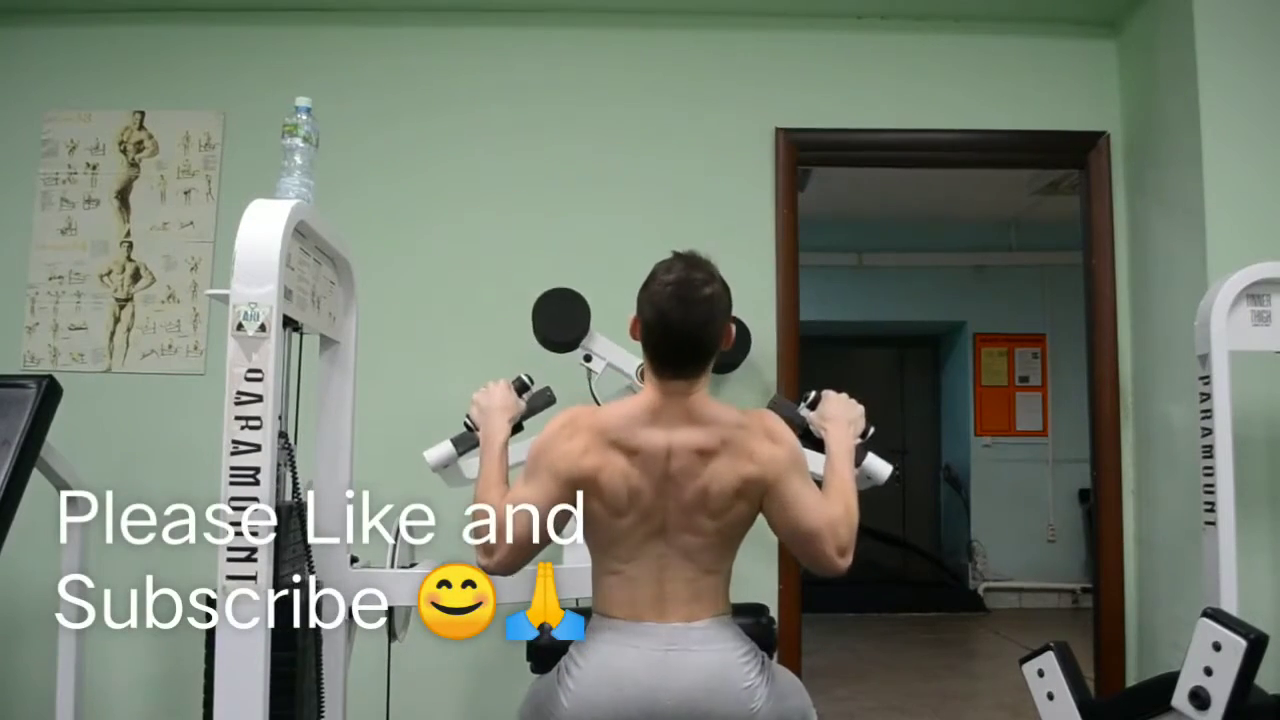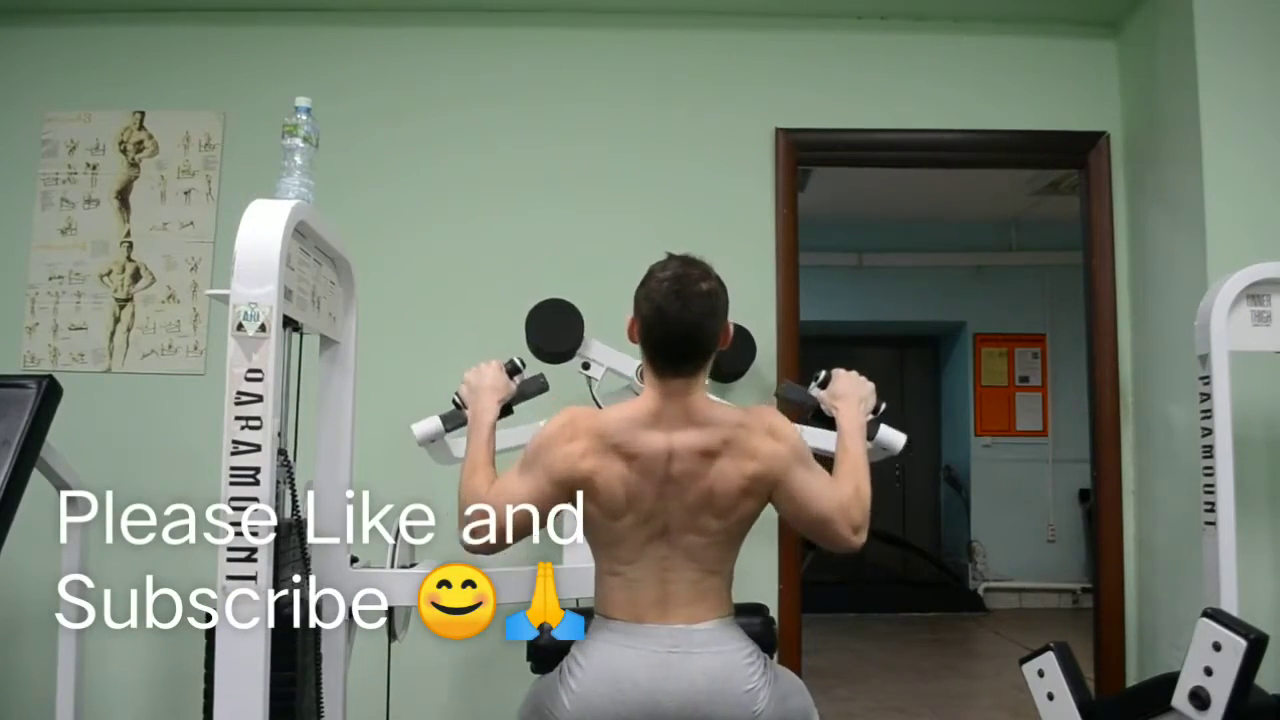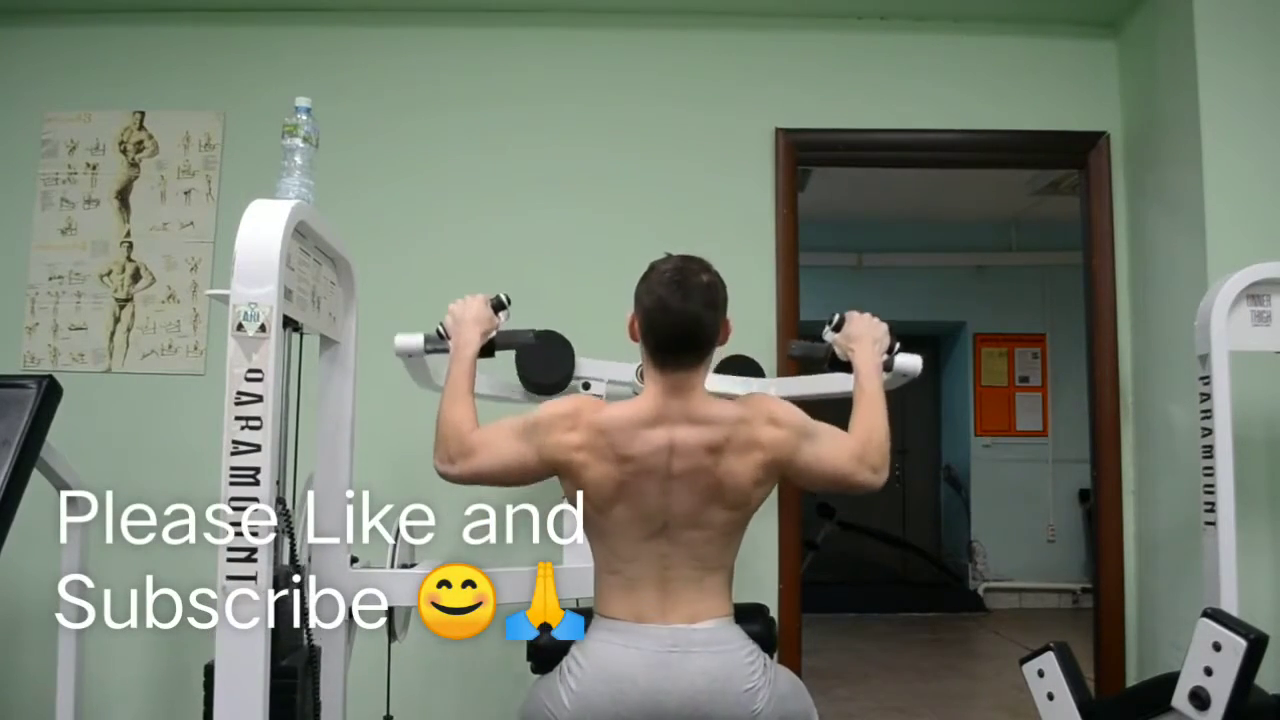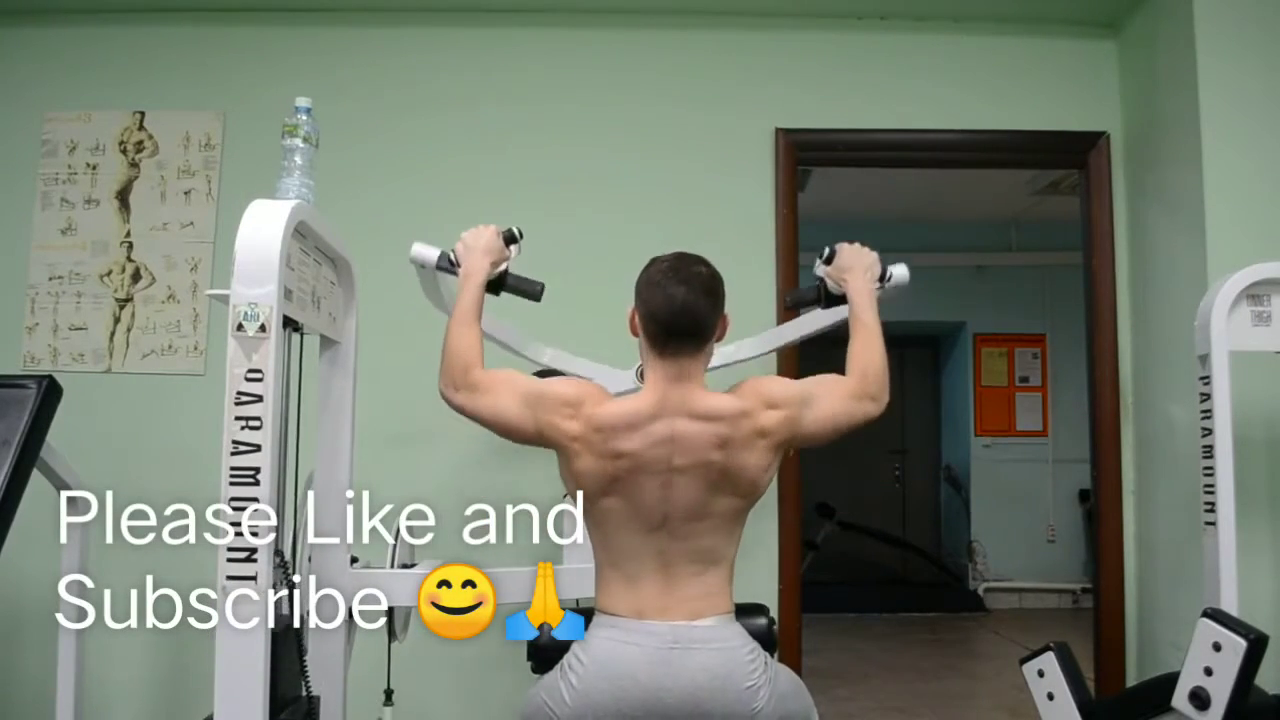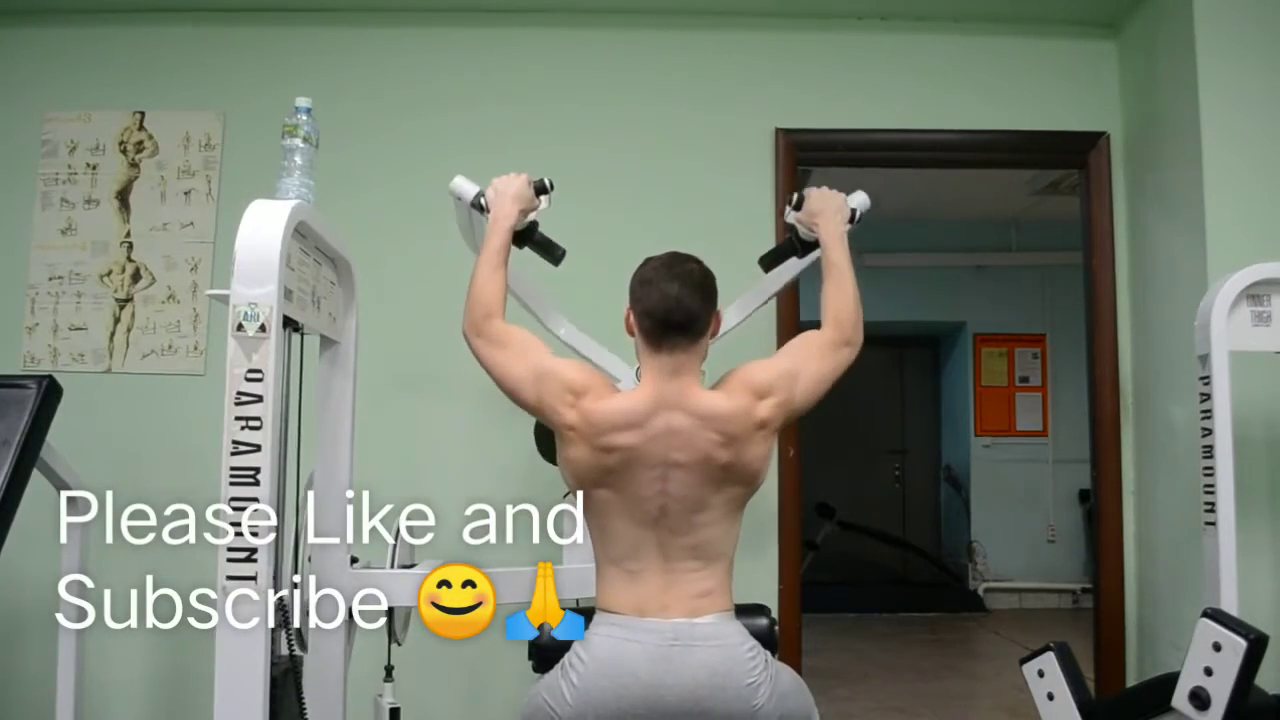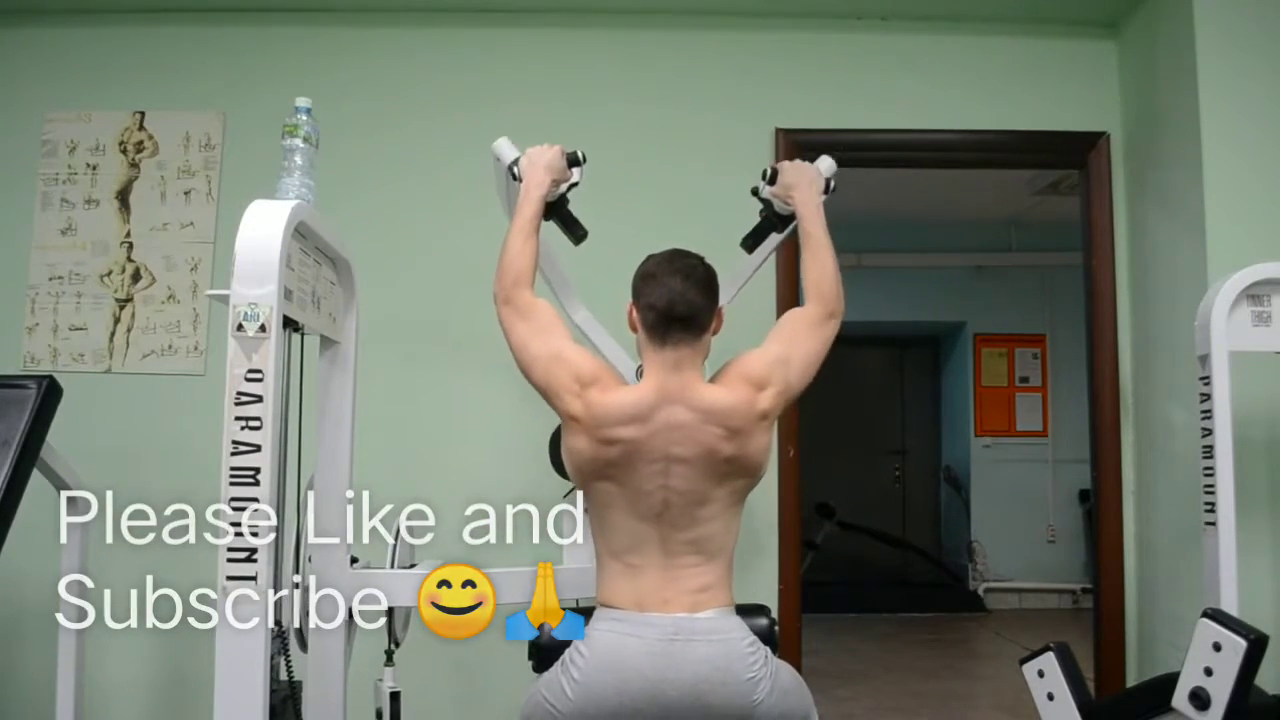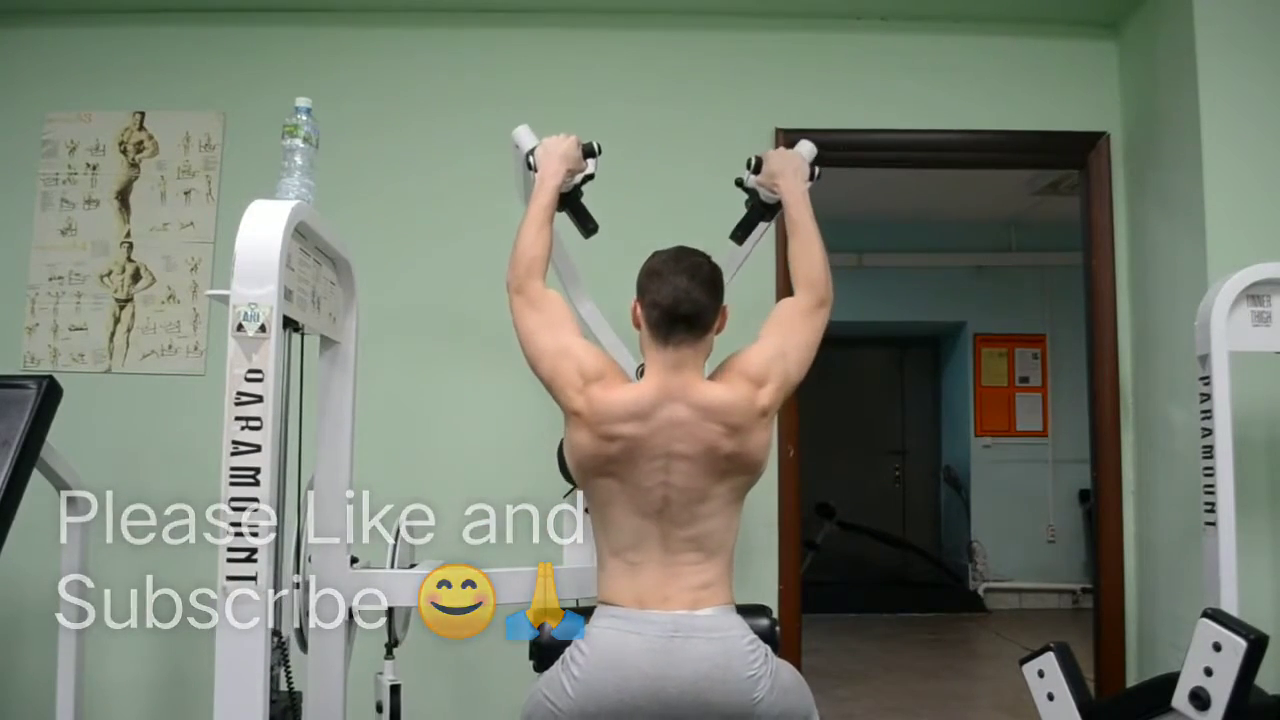
dt=0.3s
person 1, frame 1
left shoulder: (577, 437)
right shoulder: (762, 442)
left elbow: (495, 553)
right elbow: (835, 555)
left wrist: (495, 432)
right wrist: (840, 439)
left hip: (606, 676)
right hip: (720, 677)
person 1, frame 2
left shoulder: (576, 438)
right shoulder: (764, 440)
left elbow: (479, 534)
right elbow: (850, 531)
left wrist: (483, 412)
right wrist: (850, 417)
left hip: (607, 678)
right hip: (724, 677)
person 1, frame 3
left shoulder: (576, 430)
right shoulder: (762, 432)
left elbow: (454, 457)
right elbow: (870, 466)
left wrist: (465, 339)
right wrist: (867, 355)
left hip: (607, 673)
right hip: (723, 673)
person 1, frame 4
left shoulder: (578, 420)
right shoulder: (761, 419)
left elbow: (459, 385)
right elbow: (869, 395)
left wrist: (474, 269)
right wrist: (859, 287)
left hip: (608, 669)
right hip: (725, 668)
person 1, frame 5
left shoulder: (583, 412)
right shoulder: (751, 411)
left elbow: (483, 328)
right elbow: (843, 337)
left wrist: (504, 217)
right wrist: (832, 230)
left hip: (610, 664)
right hip: (723, 662)
person 1, frame 6
left shoulder: (587, 404)
right shoulder: (750, 405)
left elbow: (512, 296)
right elbow: (825, 309)
left wrist: (535, 187)
right wrist: (807, 202)
left hip: (610, 660)
right hip: (724, 659)
person 1, frame 7
left shoulder: (592, 400)
right shoulder: (749, 401)
left elbow: (526, 287)
right elbow: (814, 298)
left wrist: (550, 178)
right wrist: (792, 190)
left hip: (611, 657)
right hip: (723, 655)
